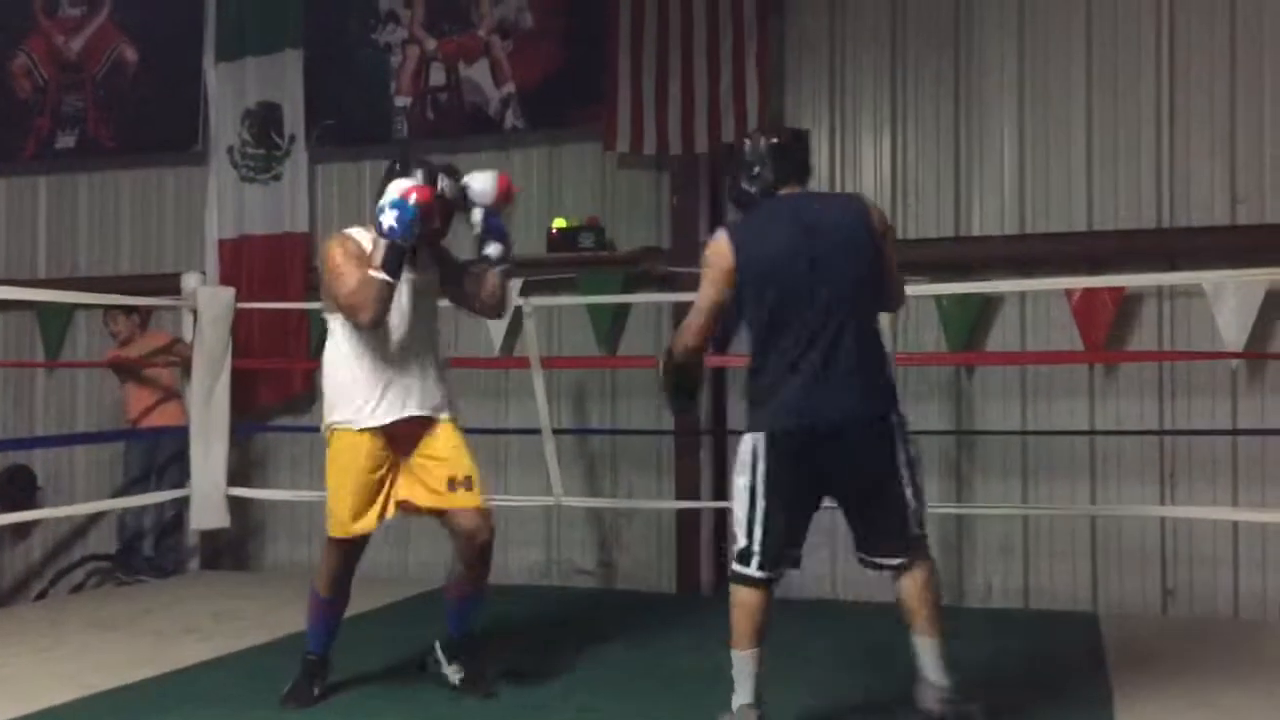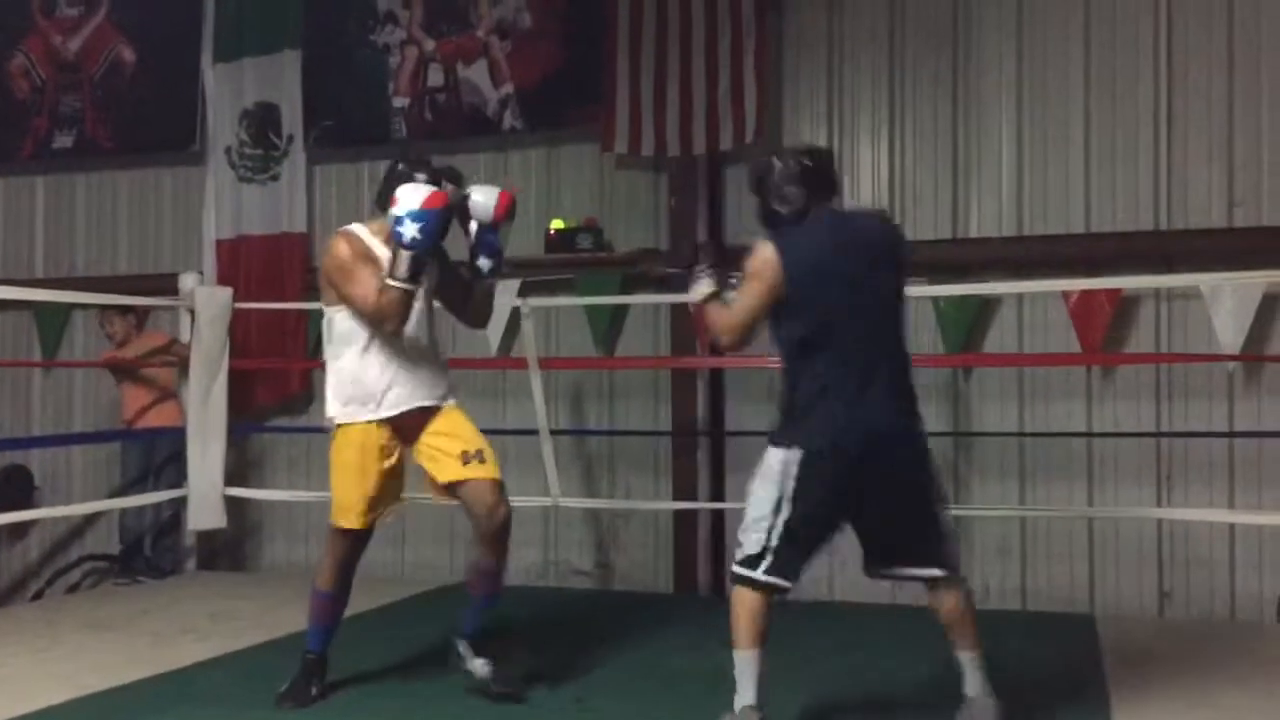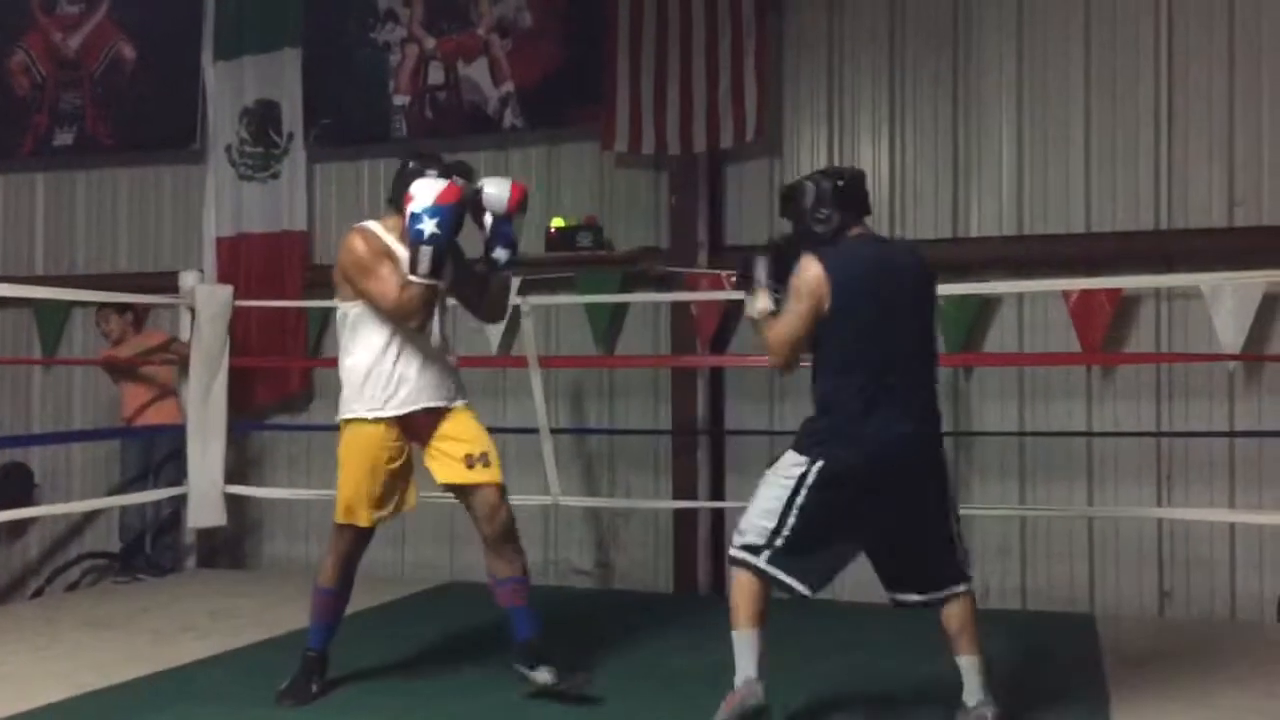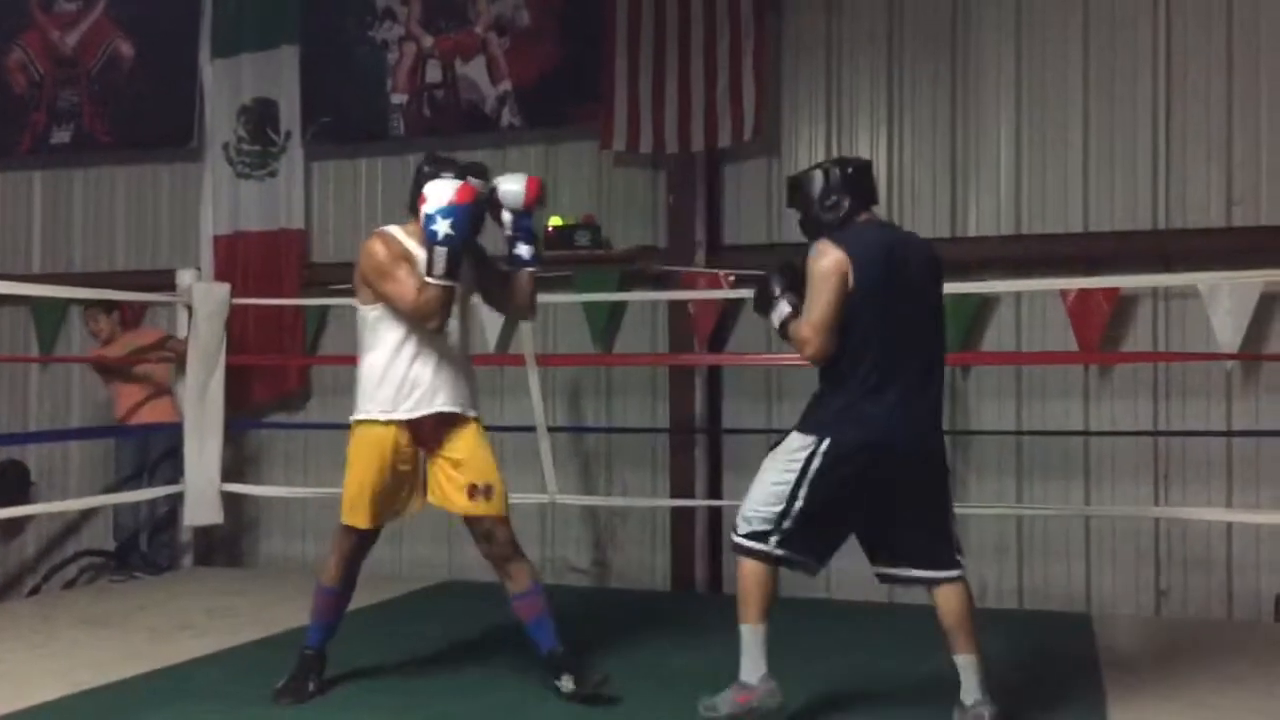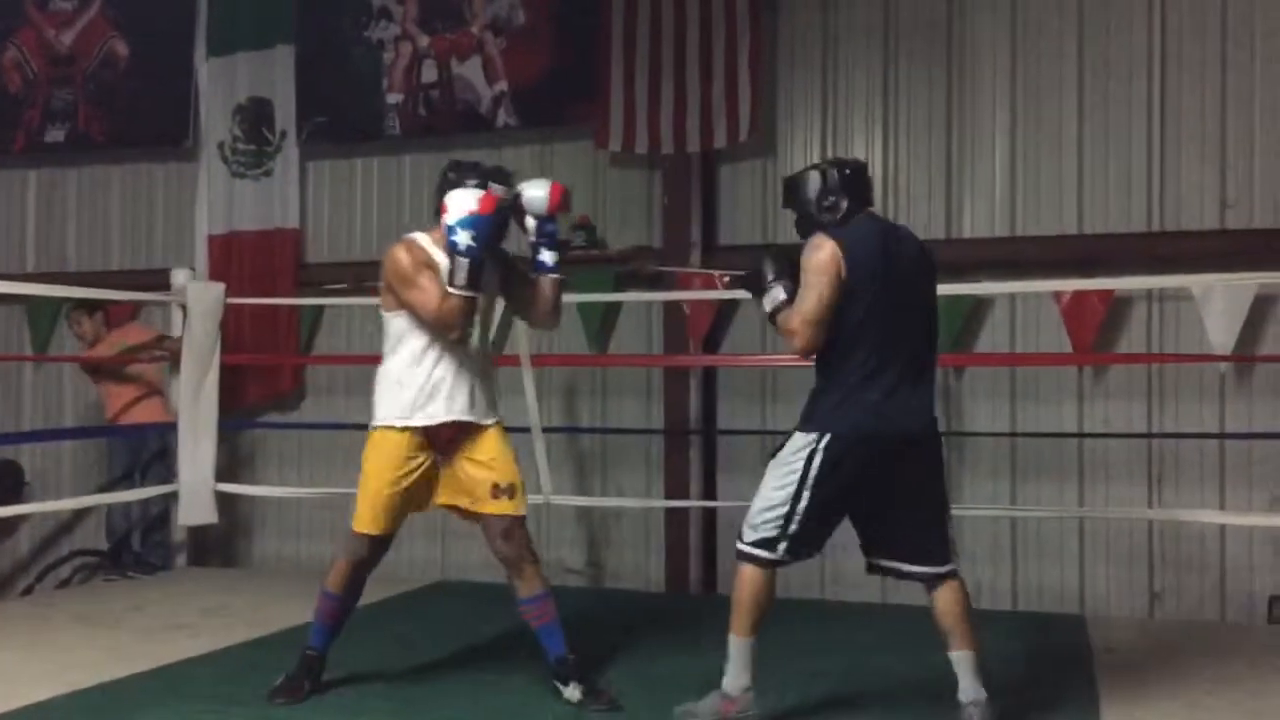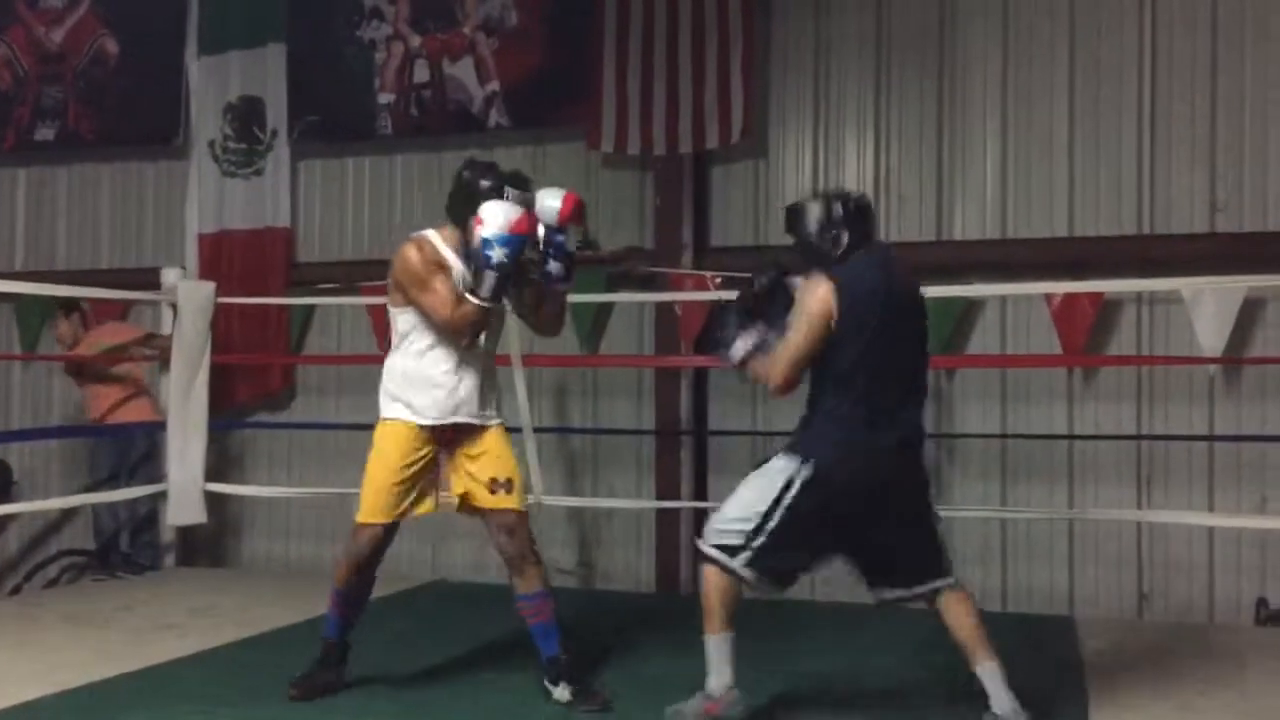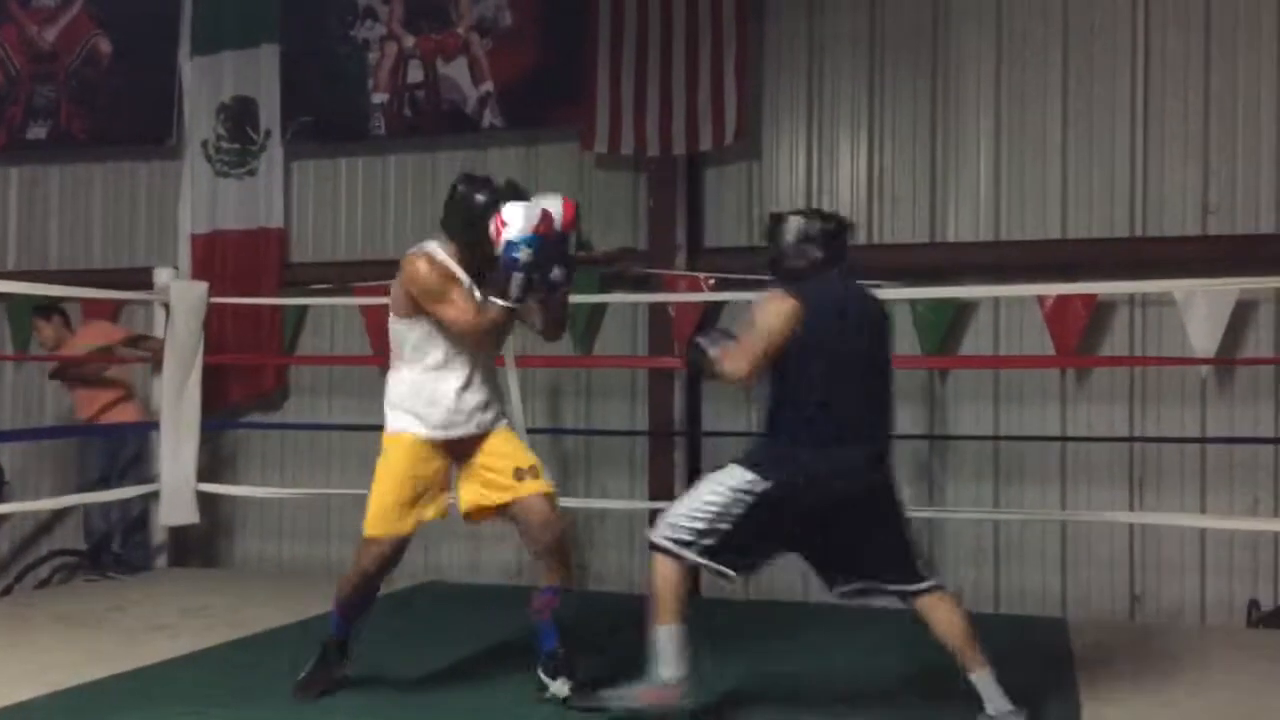
dt=0.1s
person 1, frame 1
left shoulder: (731, 241)
right shoulder: (864, 216)
left elbow: (696, 333)
right elbow: (891, 297)
left wrist: (676, 367)
left hip: (779, 421)
right hip: (864, 413)
left knee: (753, 567)
right knee: (906, 551)
person 1, frame 2
left shoulder: (774, 253)
right shoulder: (883, 233)
left elbow: (728, 334)
left wrist: (704, 291)
left hip: (814, 437)
right hip: (893, 431)
left knee: (752, 569)
right knee: (934, 566)
person 1, frame 3
left shoulder: (816, 267)
right shoulder: (913, 265)
left elbow: (780, 353)
left wrist: (763, 294)
left hip: (835, 451)
right hip: (914, 449)
left knee: (751, 555)
right knee: (949, 581)
person 1, frame 4
left shoulder: (834, 252)
right shoulder: (923, 254)
left elbow: (816, 346)
left wrist: (782, 306)
left hip: (841, 433)
right hip: (915, 435)
left knee: (755, 539)
right knee: (940, 567)
person 1, frame 5
left shoulder: (829, 246)
right shoulder: (915, 250)
left elbow: (803, 337)
left wrist: (775, 292)
left hip: (840, 429)
right hip: (913, 431)
left knee: (757, 548)
right knee: (936, 564)
person 1, frame 6
left shoulder: (826, 286)
right shoulder: (903, 287)
left elbow: (780, 376)
left wrist: (737, 338)
right wrist: (788, 292)
left hip: (826, 461)
right hip: (897, 465)
left knee: (718, 550)
right knee: (935, 584)
person 1, frame 7
left shoulder: (786, 304)
right shoulder: (870, 309)
left elbow: (740, 367)
left wrist: (712, 346)
left hip: (783, 474)
right hip: (864, 478)
left knee: (669, 541)
right knee: (917, 586)
person 2, frame 1
left shoulder: (431, 255)
right shoulder: (344, 249)
left elbow: (491, 304)
right elbow: (367, 315)
left wrist: (492, 234)
right wrist: (392, 244)
left hip: (429, 419)
right hip: (360, 423)
left knee: (476, 534)
right knee: (342, 549)
left ankle: (454, 646)
right ankle: (313, 666)
person 2, frame 2
left shoulder: (426, 251)
right shoulder: (346, 246)
left elbow: (475, 315)
right elbow: (388, 317)
left wrist: (486, 249)
right wrist: (410, 250)
left hip: (432, 405)
right hip: (362, 415)
left knee: (493, 511)
right knee: (345, 544)
left ankle: (473, 641)
right ankle: (312, 666)
person 2, frame 3
left shoulder: (440, 247)
right shoulder: (362, 244)
left elbow: (492, 309)
right elbow: (410, 314)
left wrist: (501, 241)
right wrist: (430, 244)
left hip: (443, 405)
right hip: (375, 413)
left knee: (498, 522)
right knee: (349, 540)
left ankle: (530, 655)
right ankle: (313, 662)
person 2, frame 4
left shoulder: (466, 250)
right shoulder: (382, 249)
left elbow: (521, 306)
right elbow: (425, 315)
left wrist: (523, 238)
right wrist: (446, 242)
left hip: (456, 414)
right hip: (387, 418)
left knee: (501, 544)
right knee: (352, 542)
left ankle: (559, 663)
right ankle: (310, 660)
person 2, frame 5
left shoulder: (491, 260)
right shoulder: (406, 255)
left elbow: (545, 317)
right elbow: (445, 323)
left wrist: (546, 243)
right wrist: (467, 253)
left hip: (475, 422)
right hip: (405, 424)
left knee: (516, 546)
right knee: (363, 548)
left ankle: (564, 669)
right ankle: (311, 661)
person 2, frame 6
left shoulder: (499, 260)
right shoulder: (418, 254)
left elbow: (548, 324)
right elbow: (462, 329)
left wrist: (555, 253)
right wrist: (493, 269)
left hip: (478, 422)
right hip: (412, 420)
left knee: (516, 543)
right knee: (367, 545)
left ankle: (557, 671)
right ankle: (331, 653)
person 2, frame 7
left shoulder: (497, 266)
right shoulder: (423, 269)
left elbow: (552, 327)
right elbow: (481, 335)
left wrist: (554, 259)
right wrist: (518, 274)
left hip: (484, 428)
right hip: (417, 431)
left knee: (548, 531)
right knee: (378, 554)
left ankle: (551, 661)
right ankle: (333, 650)
person 3, frame 1
left shoulder: (158, 339)
right shoulder: (116, 356)
left elbow: (191, 356)
right elbow: (132, 366)
right wrist: (154, 359)
left hip: (172, 428)
right hip: (139, 432)
left knee: (169, 497)
right knee: (133, 495)
left ankle: (166, 562)
right ankle: (129, 561)
person 3, frame 2
left shoulder: (156, 339)
right shoulder: (113, 357)
left elbow: (188, 355)
right elbow: (129, 367)
right wrist: (150, 359)
left hip: (169, 429)
right hip: (136, 433)
left knee: (166, 497)
right knee: (132, 496)
left ankle: (162, 562)
right ankle: (131, 563)
person 3, frame 3
left shoulder: (154, 337)
right shoulder: (111, 356)
left elbow: (187, 353)
right elbow: (127, 366)
right wrist: (149, 357)
left hip: (168, 426)
right hip: (135, 431)
left knee: (166, 495)
right knee: (132, 494)
left ankle: (162, 560)
right ankle: (131, 561)
person 3, frame 4
left shoulder: (145, 335)
right shoulder: (102, 356)
left elbow: (180, 348)
right elbow: (120, 366)
left wrist: (182, 353)
right wrist: (146, 355)
left hip: (164, 424)
right hip: (130, 429)
right knee: (127, 494)
left ankle: (159, 558)
right ankle: (128, 560)
person 3, frame 5
left shoulder: (133, 331)
right shoulder: (90, 358)
left elbow: (173, 346)
right elbow: (111, 367)
left wrist: (176, 351)
right wrist: (138, 354)
left hip: (155, 424)
right hip: (121, 429)
right knee: (119, 493)
left ankle: (153, 558)
right ankle: (120, 559)
person 3, frame 6
left shoulder: (113, 332)
right shoulder: (72, 360)
left elbow: (150, 340)
right elbow: (96, 369)
left wrist: (168, 348)
right wrist: (124, 356)
left hip: (141, 423)
right hip: (106, 429)
right knee: (105, 493)
left ankle: (142, 558)
right ankle: (109, 559)
person 3, frame 7
left shoulder: (97, 330)
right shoulder: (59, 363)
left elbow: (139, 340)
right elbow: (85, 374)
left wrist: (161, 348)
right wrist: (113, 358)
left hip: (129, 423)
right hip: (96, 430)
right knee: (96, 494)
left ankle: (134, 558)
right ankle: (100, 560)
